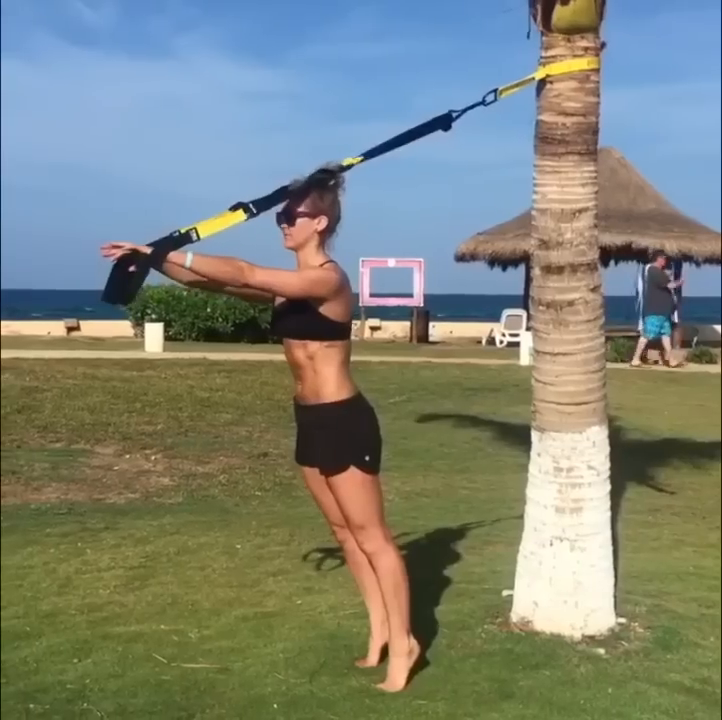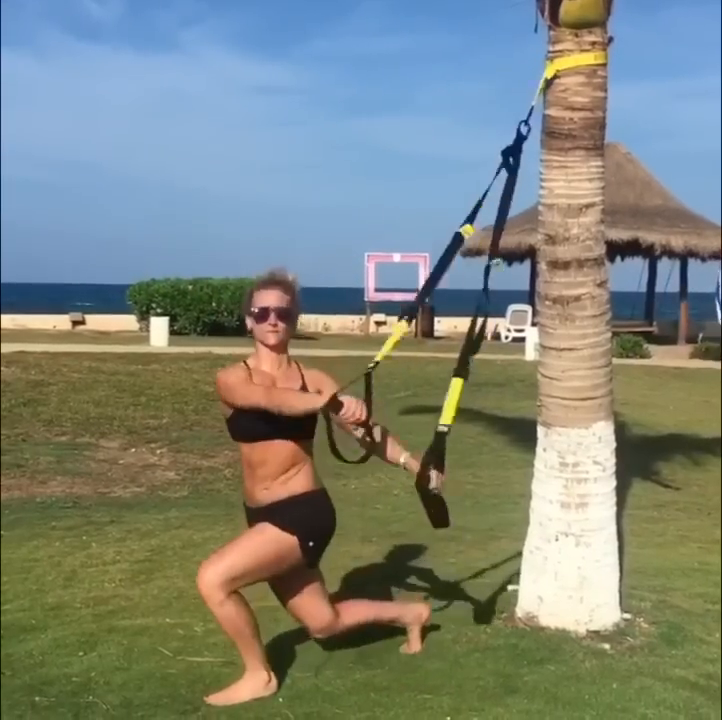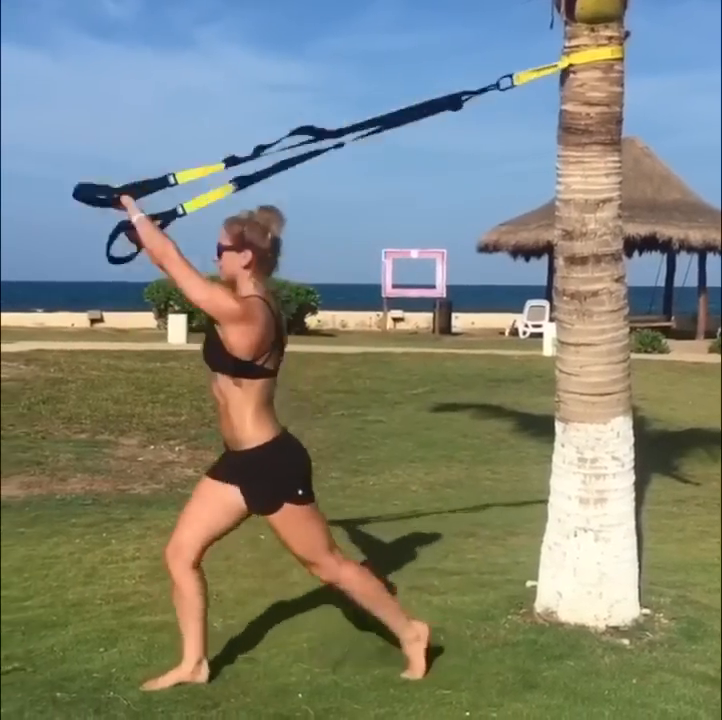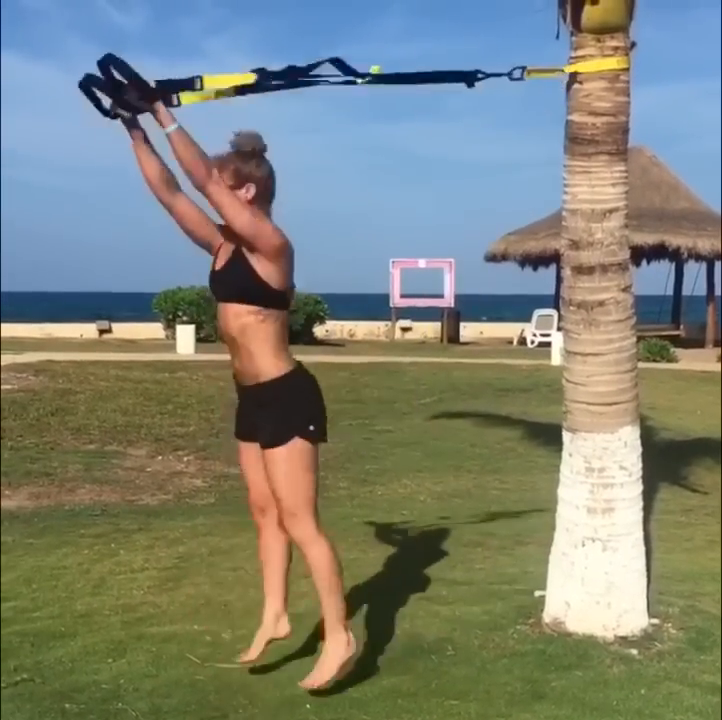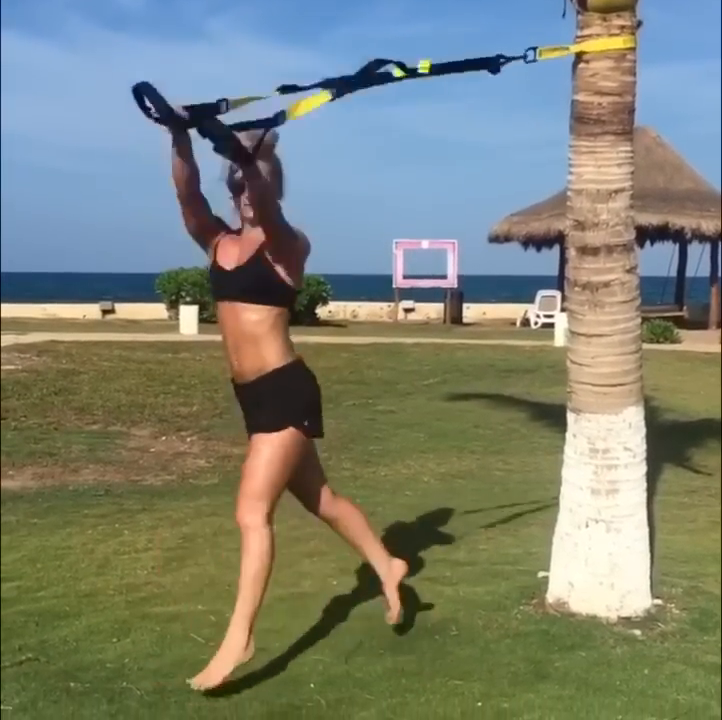
dt=1s
person 1, frame 1
left shoulder: (328, 280)
right shoulder: (286, 285)
left elbow: (244, 274)
right elbow: (218, 282)
left wrist: (164, 251)
right wrist: (154, 258)
left hip: (343, 422)
right hip: (311, 422)
left knee: (371, 537)
right knee: (345, 533)
left ankle: (403, 644)
right ankle: (380, 629)
person 1, frame 2
left shoulder: (314, 379)
right shoulder: (231, 380)
left elbow: (360, 422)
right elbow: (270, 399)
left wrist: (409, 460)
right wrist: (329, 401)
left hip: (305, 512)
right hip: (263, 518)
left knee: (213, 579)
right knee: (324, 623)
left ankle: (258, 676)
right ankle: (410, 612)
person 1, frame 3
left shoulder: (242, 311)
right shoulder: (253, 308)
left elbow: (175, 265)
right elbow: (185, 274)
left wrist: (134, 213)
right wrist: (142, 223)
left hip: (271, 464)
right hip: (242, 460)
left knee: (328, 564)
right knee: (179, 553)
left ankle: (408, 629)
right ankle: (192, 660)
person 1, frame 4
left shoulder: (268, 243)
right shoulder: (224, 244)
left elbow: (206, 182)
right elbow: (169, 193)
left wrist: (166, 119)
right wrist: (136, 131)
left hip: (287, 398)
right hip: (255, 399)
left knee: (299, 524)
right knee: (267, 513)
left ankle: (338, 640)
right ankle: (274, 618)
person 1, frame 5
left shoulder: (287, 246)
right shoulder: (218, 242)
left elbow: (268, 209)
right elbow: (188, 199)
left wrist: (252, 162)
right wrist: (181, 143)
left hip: (285, 396)
right hip: (253, 398)
left knee: (251, 512)
right knee: (320, 500)
left ankle: (238, 641)
right ankle: (386, 567)
